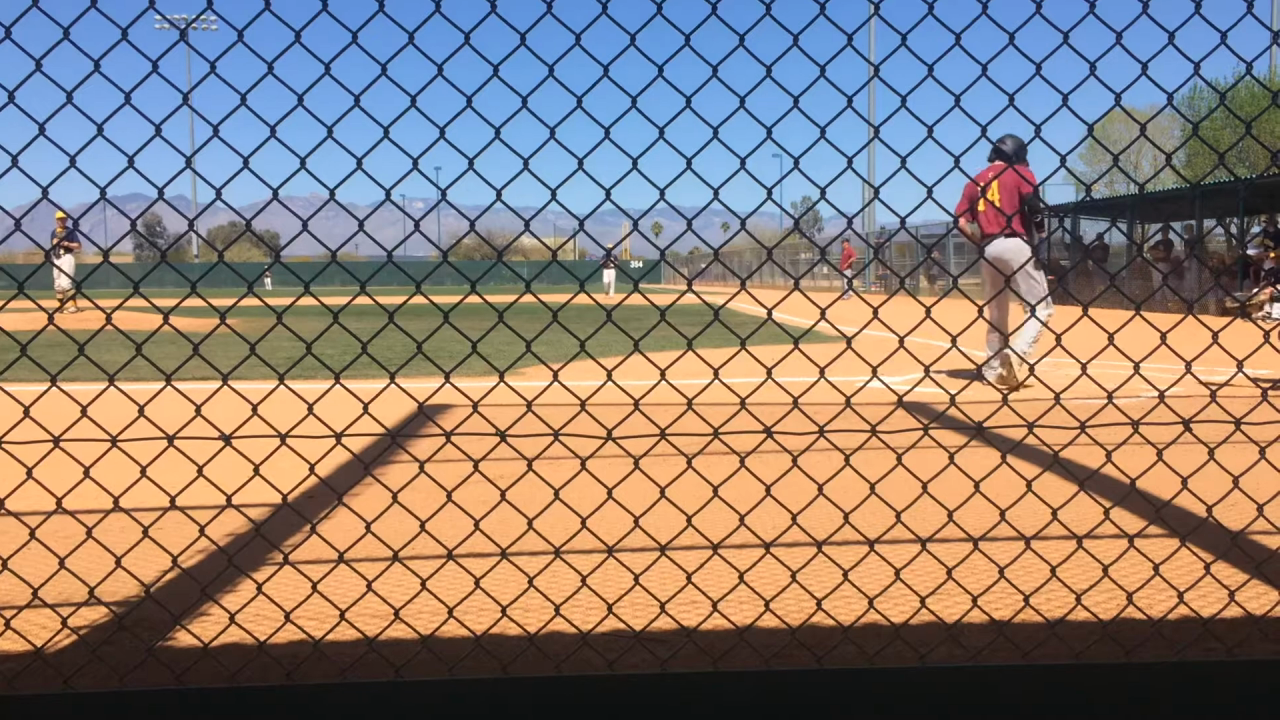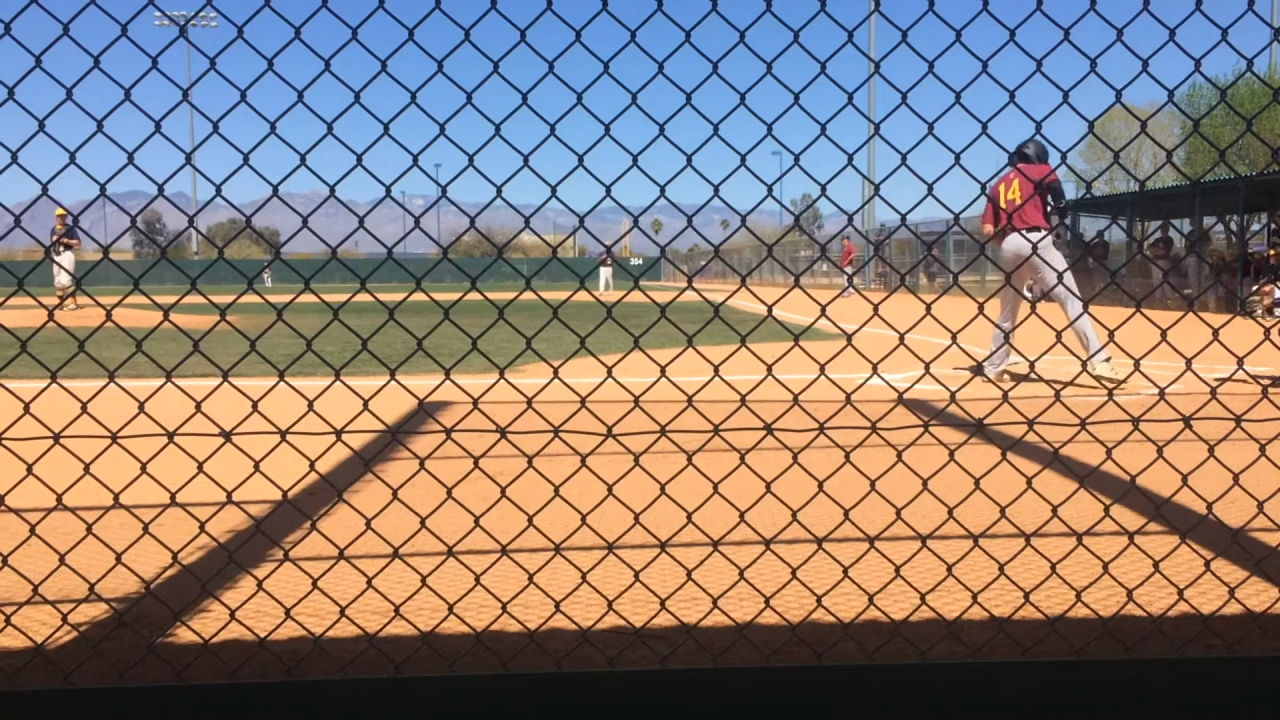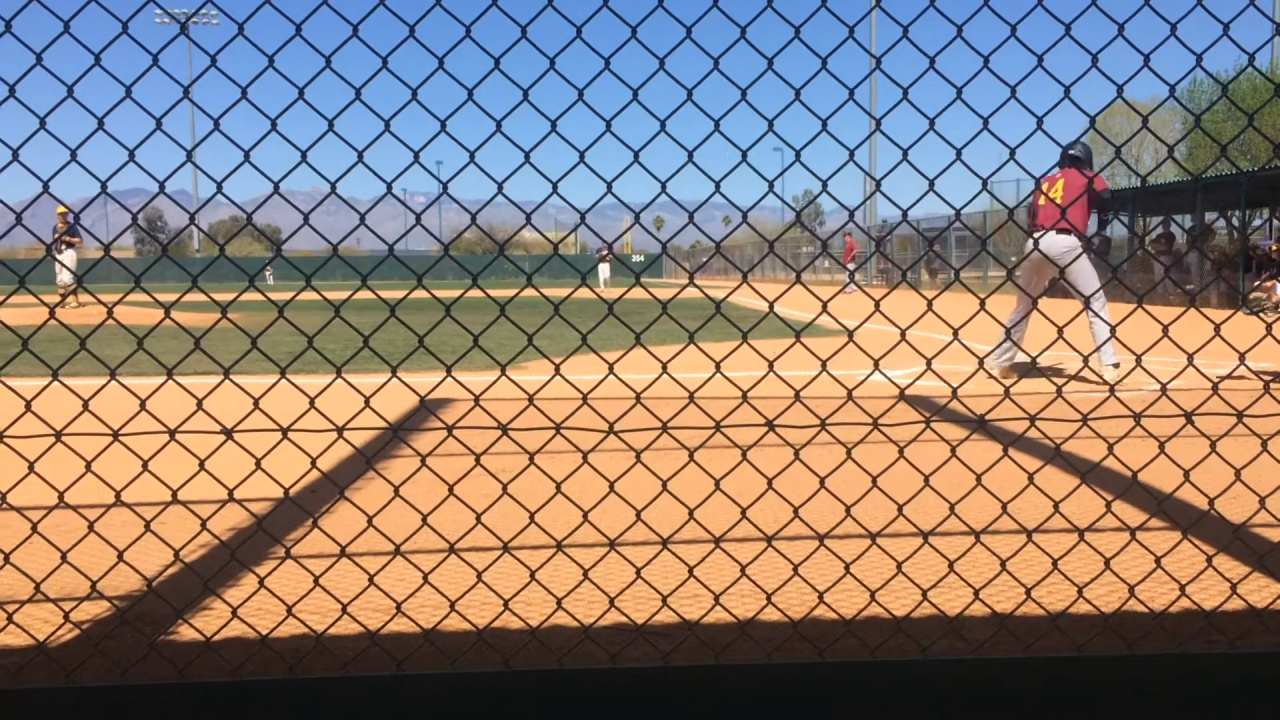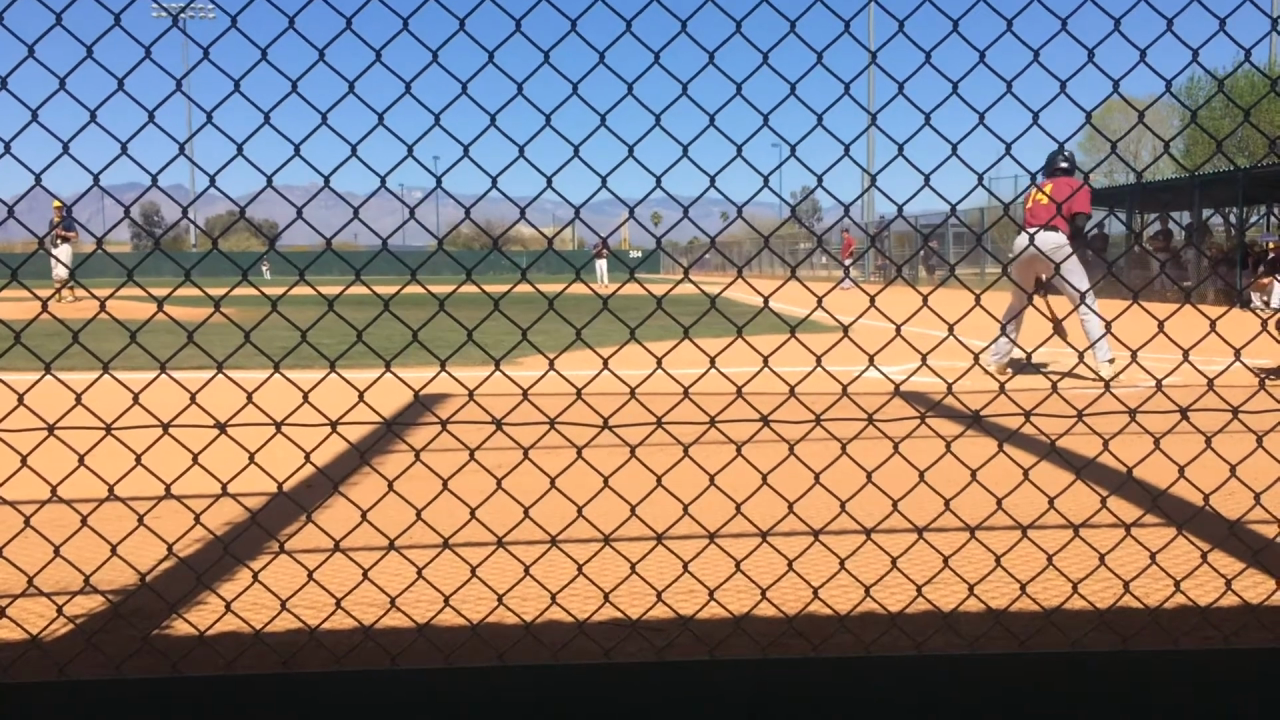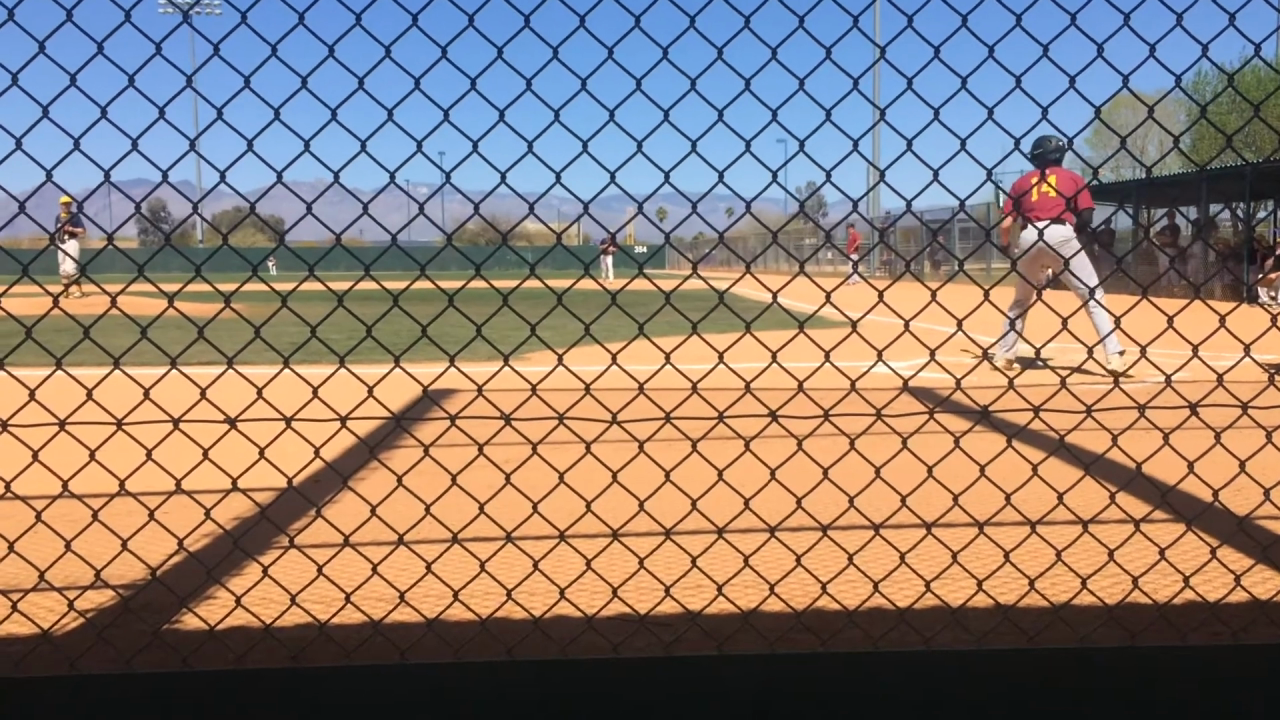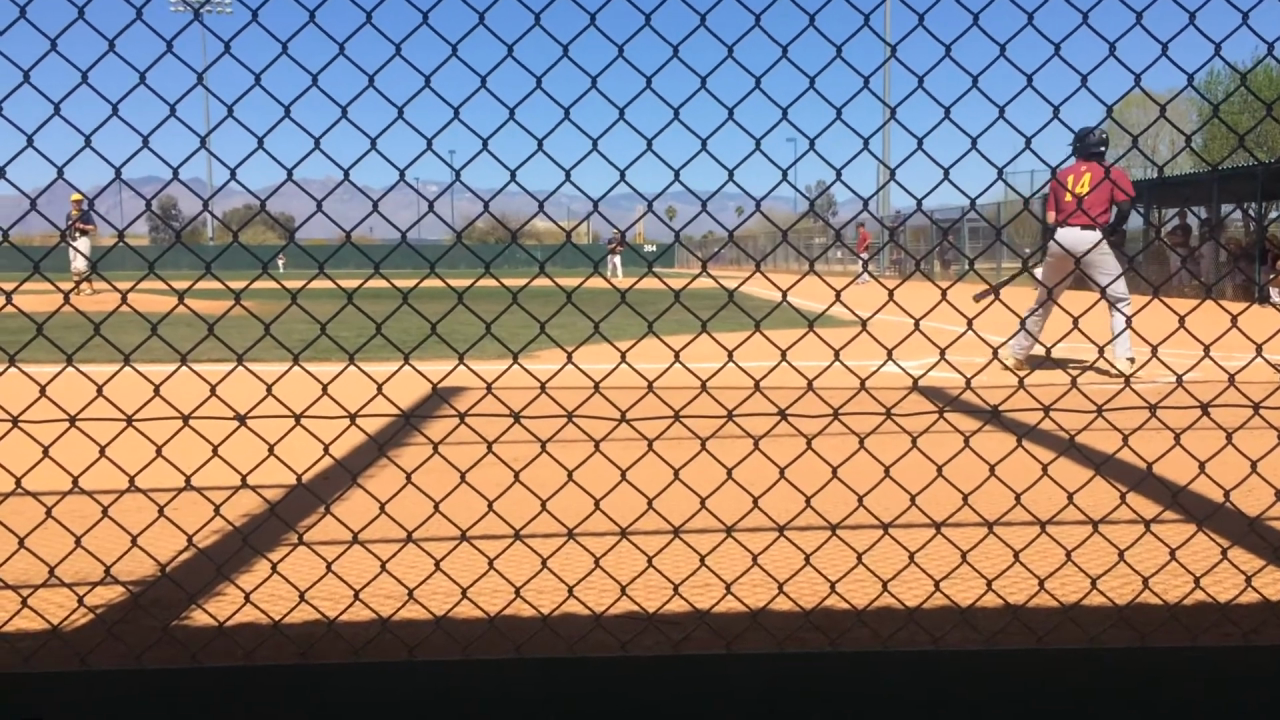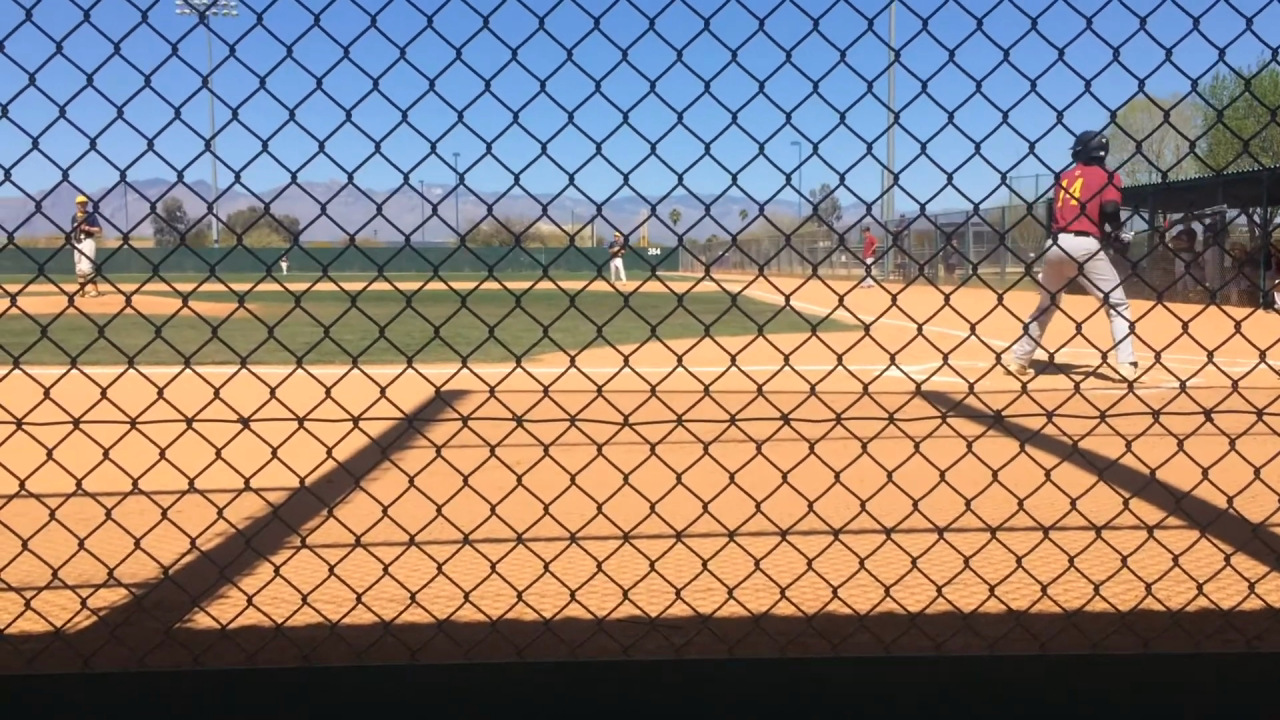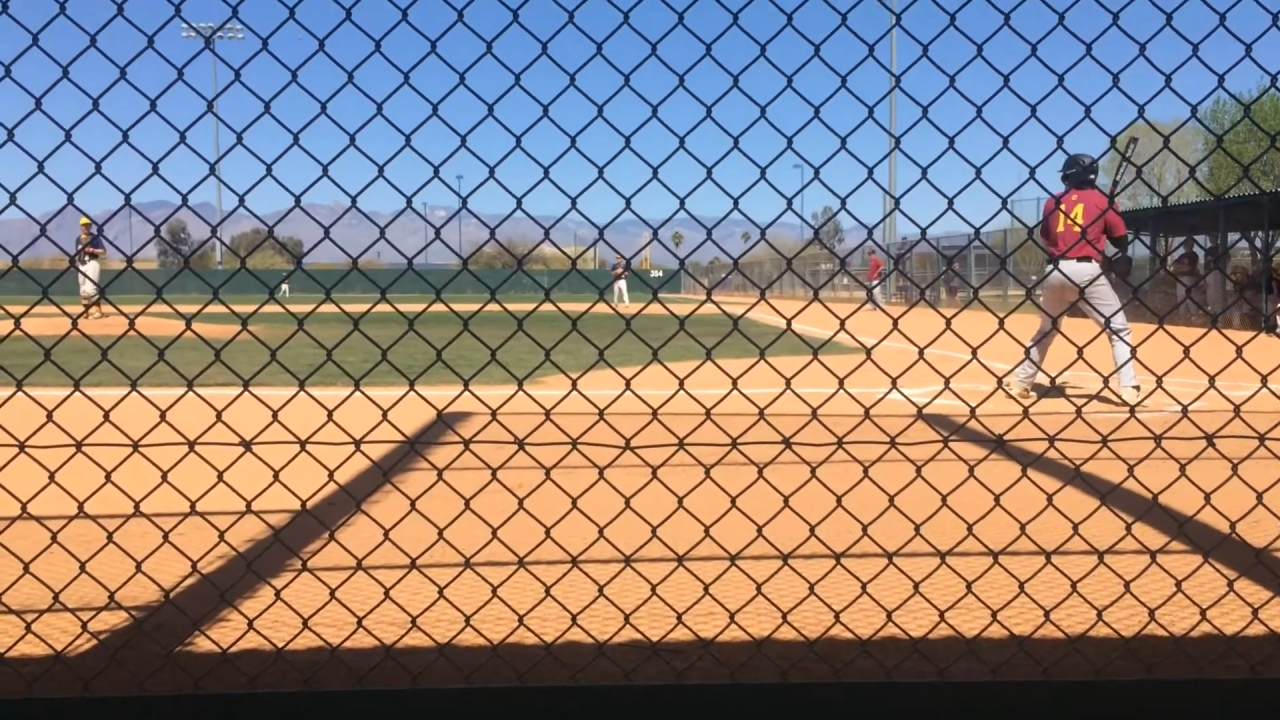
dt=0.4s
person 1, frame 1
left shoulder: (975, 181)
right shoulder: (1021, 174)
left elbow: (961, 222)
right elbow: (1034, 203)
right wrist: (1041, 232)
left hip: (989, 250)
right hip: (1016, 246)
left knee: (996, 314)
right knee: (1041, 308)
left ankle: (993, 371)
right ankle: (1017, 354)
person 1, frame 2
left shoulder: (997, 185)
right shoulder: (1039, 169)
left elbow: (988, 229)
right elbow: (1053, 184)
right wrist: (1062, 216)
left hip: (1007, 245)
right hip: (1036, 241)
left knee: (1007, 312)
right knee: (1072, 303)
left ankle: (993, 368)
right ankle: (1098, 362)
person 1, frame 3
left shoulder: (1044, 182)
right shoulder: (1087, 176)
right elbow: (1104, 196)
right wrist: (1102, 232)
left hip: (1035, 244)
right hip: (1067, 243)
left knee: (1023, 307)
right knee: (1096, 303)
left ankle: (999, 363)
right ankle: (1109, 367)
person 1, frame 4
left shoulder: (1034, 189)
right shoulder: (1077, 185)
right elbow: (1080, 223)
left wrist: (1036, 273)
right wrist: (1069, 243)
left hip: (1022, 242)
right hip: (1053, 241)
left knee: (1018, 303)
right knee: (1085, 301)
left ankle: (997, 361)
right ankle: (1104, 363)
person 1, frame 5
left shoulder: (1022, 182)
right shoulder: (1074, 178)
left elbow: (1006, 224)
right elbow: (1086, 218)
left wrist: (1006, 246)
left hip: (1028, 237)
right hip: (1061, 235)
left knee: (1021, 300)
right knee: (1093, 295)
left ankle: (1003, 356)
right ankle: (1114, 355)
person 1, frame 6
left shoulder: (1061, 175)
right shoulder: (1112, 173)
left elbow: (1050, 218)
right elbow: (1125, 207)
right wrist: (1112, 231)
left hip: (1060, 238)
right hip: (1091, 239)
left knee: (1043, 301)
right knee: (1120, 300)
left ankle: (1016, 356)
right ankle: (1122, 360)
person 1, frame 7
left shoulder: (1063, 178)
right shoulder: (1107, 177)
right elbow: (1110, 208)
right wrist: (1116, 232)
left hip: (1056, 245)
right hip: (1085, 245)
left knee: (1046, 306)
right knee: (1118, 305)
left ankle: (1017, 360)
right ankle: (1126, 364)
person 1, frame 8
left shoulder: (1053, 203)
right shoulder: (1103, 201)
left elbow: (1045, 242)
right elbow: (1121, 242)
left hip: (1055, 271)
right hip: (1086, 270)
left knee: (1046, 330)
right knee: (1119, 329)
left ankle: (1019, 384)
right ankle: (1129, 388)
